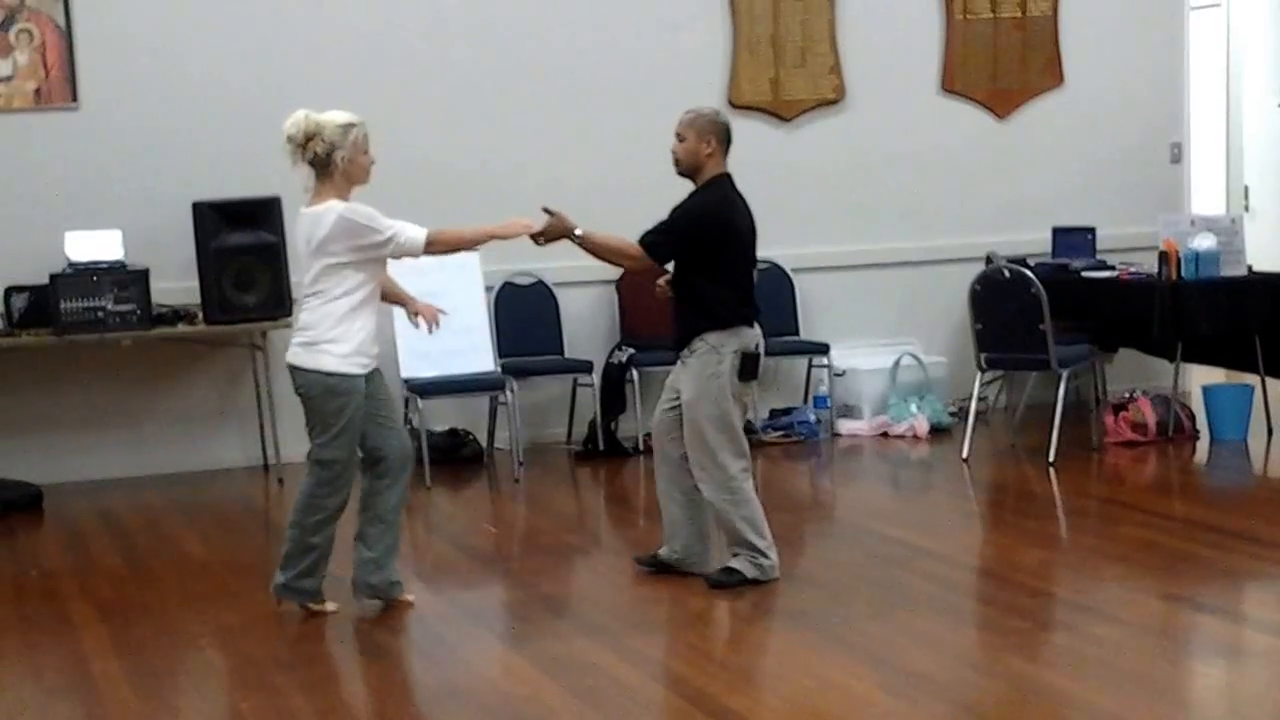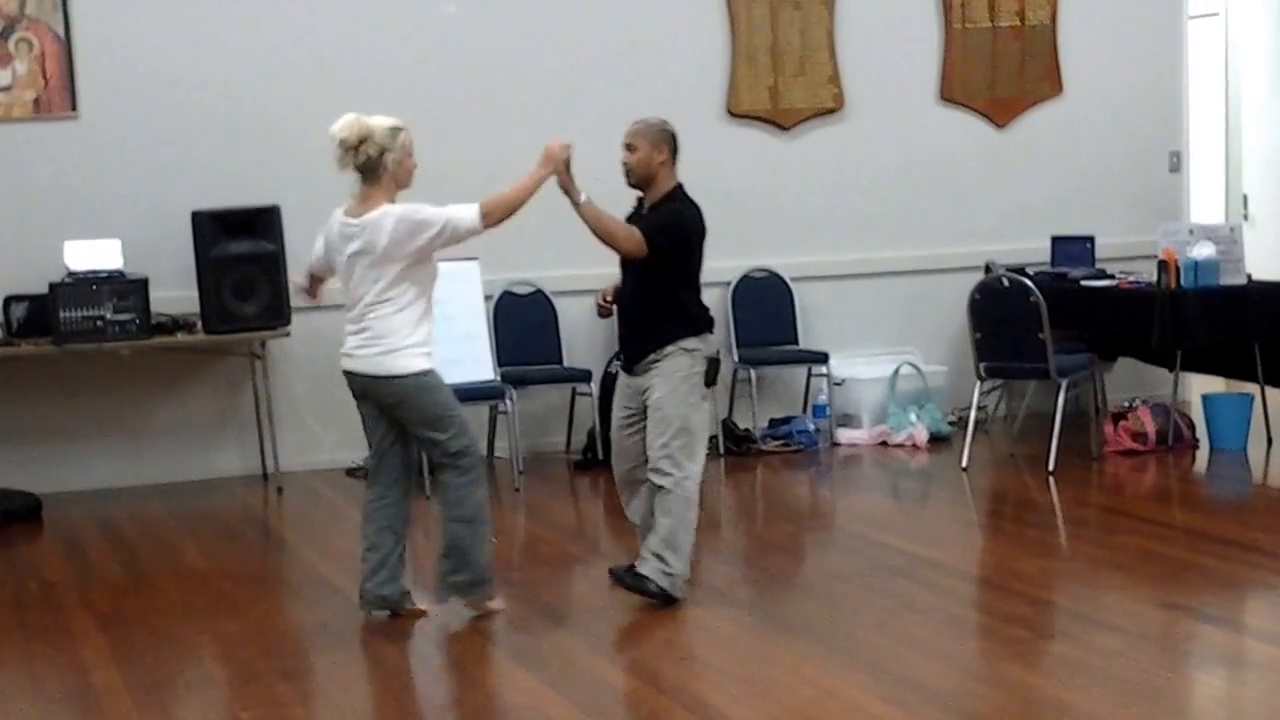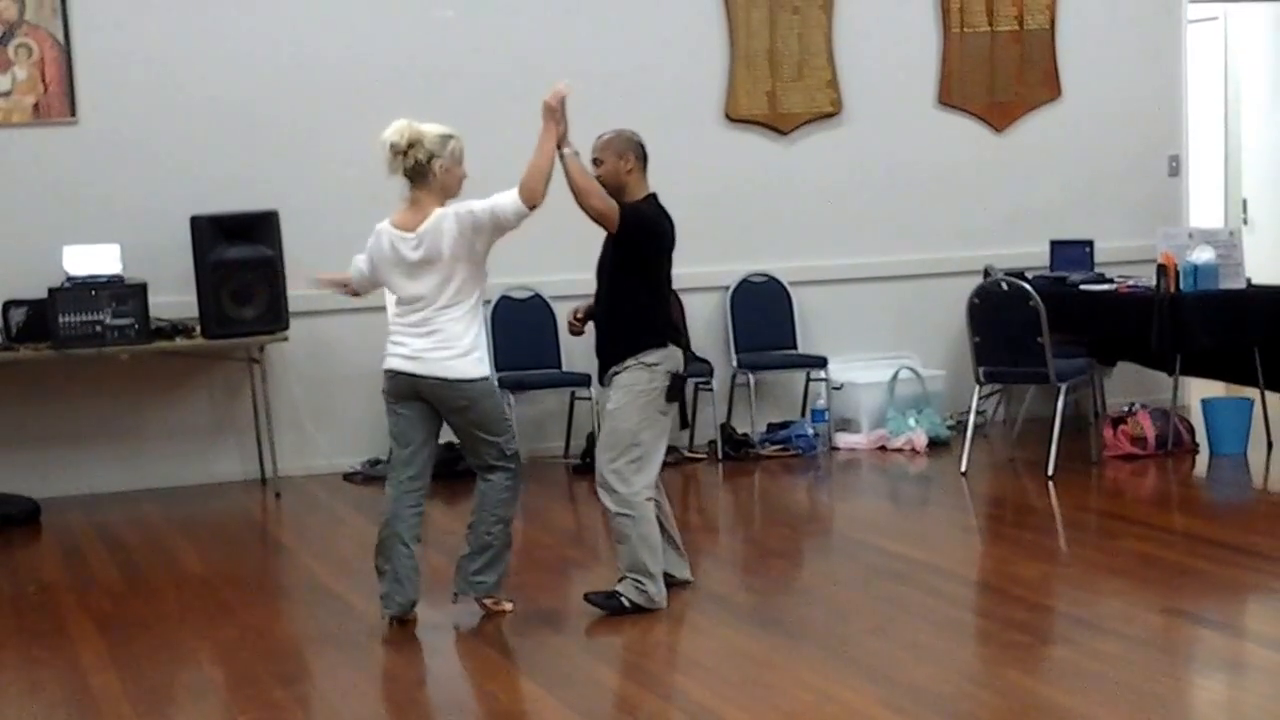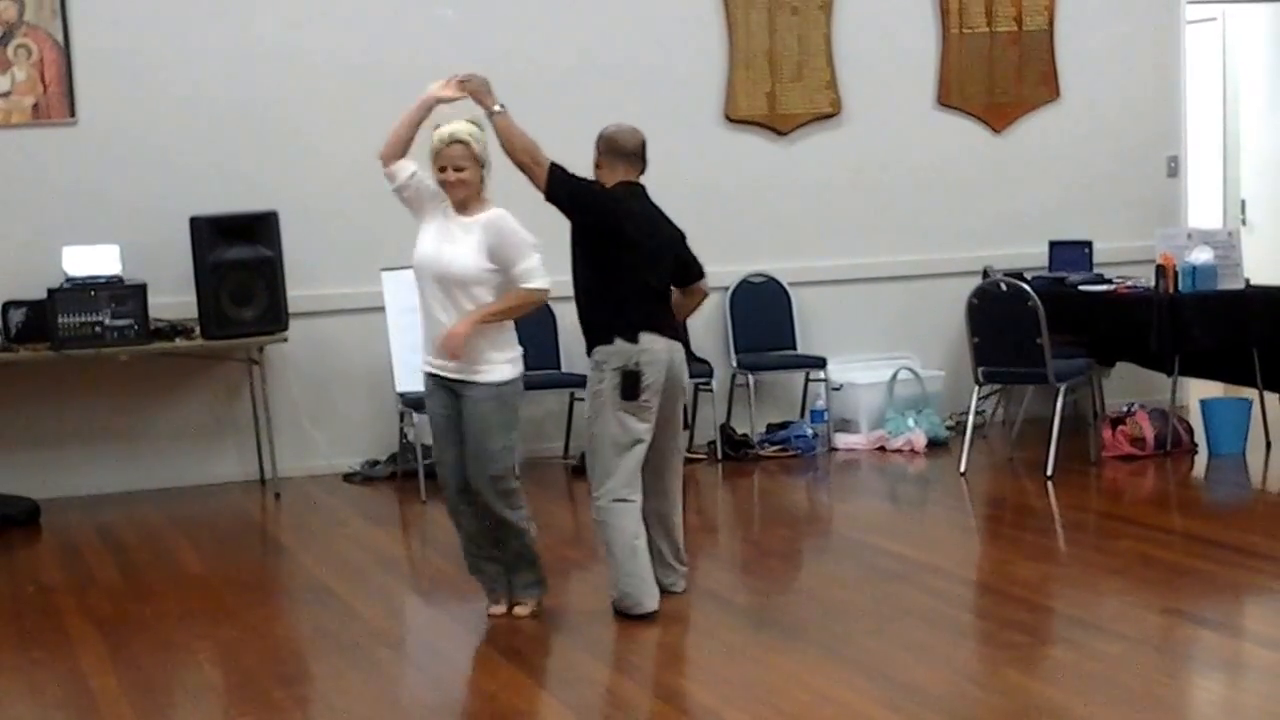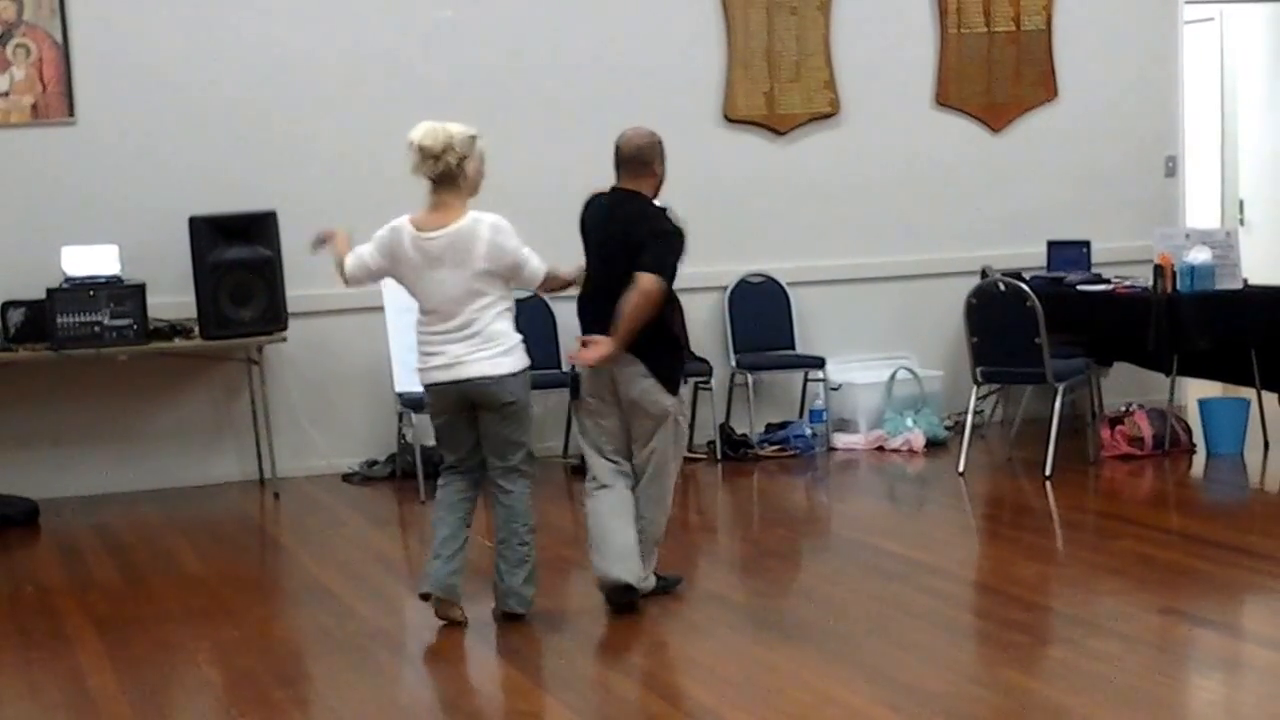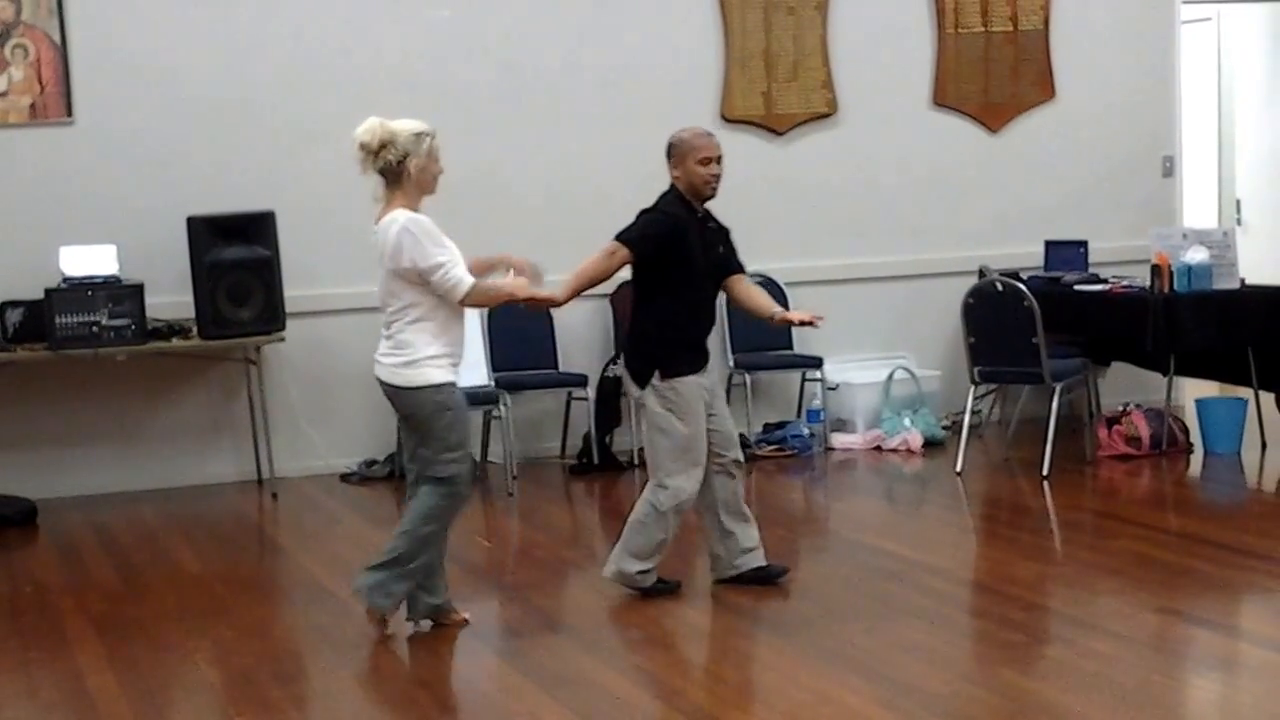
dt=0.5s
person 1, frame 1
left shoulder: (321, 215)
right shoulder: (345, 218)
left elbow: (368, 274)
right elbow: (429, 242)
left wrist: (409, 302)
right wrist: (499, 230)
left hip: (350, 364)
right hip: (329, 366)
left knee: (392, 458)
right knee: (334, 471)
left ankle: (376, 576)
right ankle: (298, 584)
person 1, frame 2
left shoulder: (340, 222)
right shoulder: (411, 222)
left elbow: (314, 273)
right elbow: (489, 213)
left wrist: (315, 286)
right wrist: (543, 170)
left hip: (362, 366)
right hip: (405, 368)
left knee: (389, 474)
right knee: (461, 461)
left ankle: (384, 588)
right ankle: (465, 579)
person 1, frame 3
left shoulder: (385, 233)
right shoulder: (463, 222)
left elbow: (357, 281)
right elbow: (531, 195)
left wrist: (331, 280)
right wrist: (550, 128)
left hip: (403, 373)
right hip: (457, 374)
left knee: (406, 480)
right knee: (500, 465)
left ankle: (398, 597)
right ankle: (480, 582)
person 1, frame 4
left shoulder: (500, 224)
right shoulder: (431, 209)
left elbow: (535, 288)
right elbow: (391, 158)
left wrist: (476, 321)
right wrist: (425, 104)
left hip: (490, 373)
right hip: (444, 371)
left knee: (492, 478)
right knee: (460, 479)
left ankle: (526, 577)
right ankle: (500, 578)
person 1, frame 5
left shoulder: (399, 234)
right shoulder: (489, 228)
left elbow: (351, 270)
right elbow: (542, 281)
left wrist: (338, 240)
right wrist: (577, 278)
left hip: (441, 376)
right hip: (501, 372)
left knee: (458, 473)
right knee: (509, 476)
left ankle: (442, 579)
right ankle: (514, 594)
person 1, frame 6
left shoulder: (396, 224)
right shoulder: (410, 227)
left elbow: (448, 274)
right elbow: (464, 290)
left wrist: (501, 262)
right wrist: (517, 290)
left hip: (418, 374)
right hip: (424, 379)
left knee: (439, 480)
right knee: (445, 482)
left ankle: (429, 599)
right ankle: (383, 585)
person 2, frame 1
left shoulder: (707, 207)
right shoulder: (723, 202)
left elbow: (638, 256)
left wrist: (573, 232)
right wrist: (679, 279)
left hip: (718, 347)
right hip: (705, 346)
left knee: (718, 460)
right knee: (670, 440)
left ankle: (756, 559)
right ankle: (685, 549)
person 2, frame 2
left shoulder: (681, 214)
right shoulder: (640, 212)
left elbow: (627, 244)
left wrist: (573, 193)
right wrist: (615, 293)
left hip: (676, 355)
right hip: (635, 358)
left knee: (670, 465)
right knee: (630, 466)
left ankle: (663, 573)
right ankle: (661, 558)
person 2, frame 3
left shoulder: (650, 221)
right shoulder: (626, 227)
left elbow: (596, 208)
left wrist: (564, 146)
right wrist: (590, 310)
left hip: (645, 366)
right hip: (626, 365)
left knee: (620, 478)
right knee: (636, 476)
left ankle: (643, 587)
right ankle: (669, 564)
person 2, frame 4
left shoulder: (593, 204)
right shoulder: (662, 223)
left elbow: (526, 157)
right elbow: (696, 288)
left wrist: (489, 104)
left hip: (623, 357)
right hip: (667, 353)
left knee: (616, 483)
right knee: (660, 476)
left ankle: (636, 593)
right ankle: (668, 573)
person 2, frame 5
left shoulder: (598, 210)
right shoulder: (661, 229)
right elbow: (647, 289)
right wrist: (617, 342)
left hip: (597, 365)
right hip: (648, 367)
left knee: (606, 477)
right knee: (653, 481)
left ankle: (619, 572)
right ankle: (638, 575)
person 2, frame 6
left shoulder: (713, 228)
right shoulder: (663, 219)
left elbow: (736, 283)
right elbow: (614, 254)
left wrist: (780, 314)
right wrist: (566, 292)
left hip: (696, 364)
right hip: (664, 369)
left knee: (725, 460)
right knee: (677, 478)
left ankle: (739, 559)
right ankle: (632, 566)
